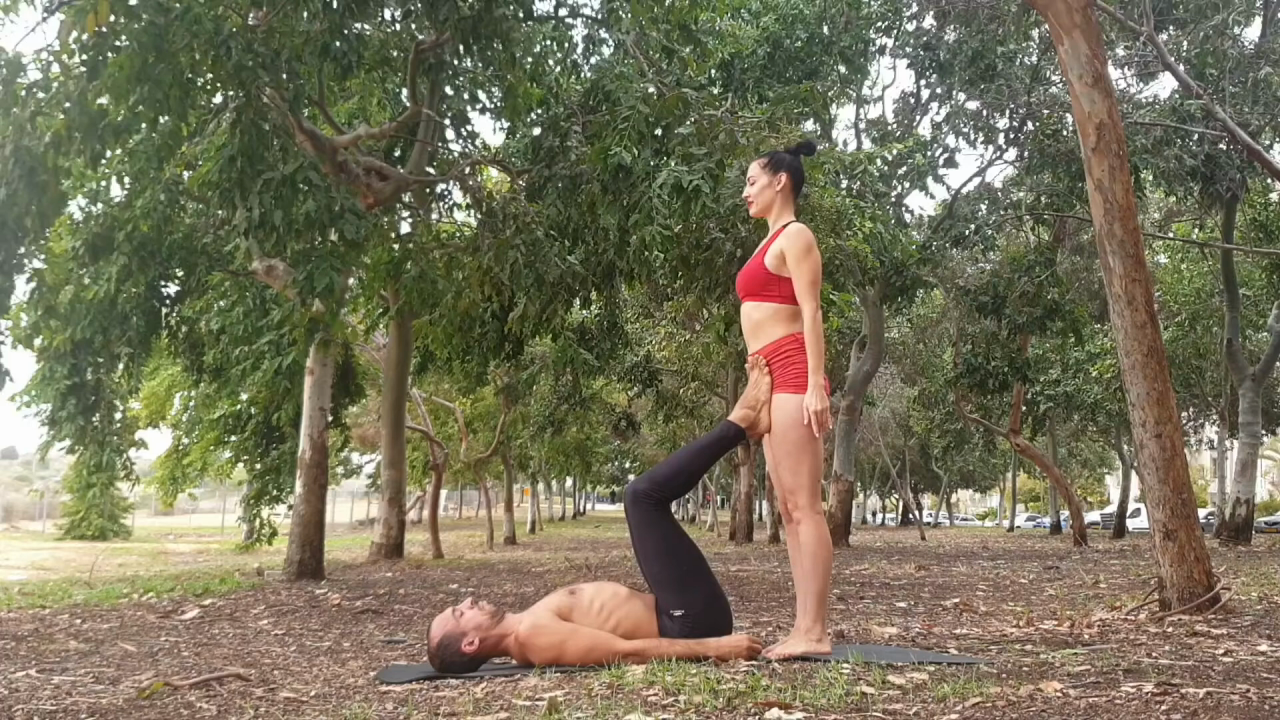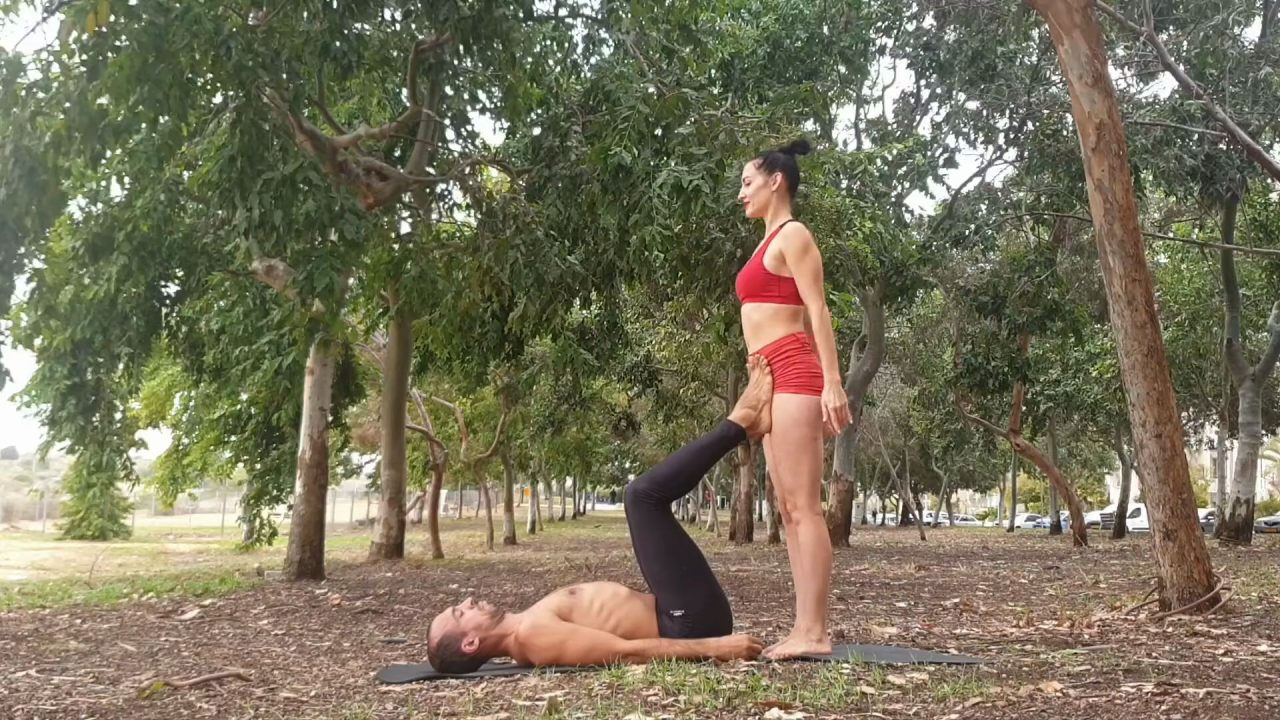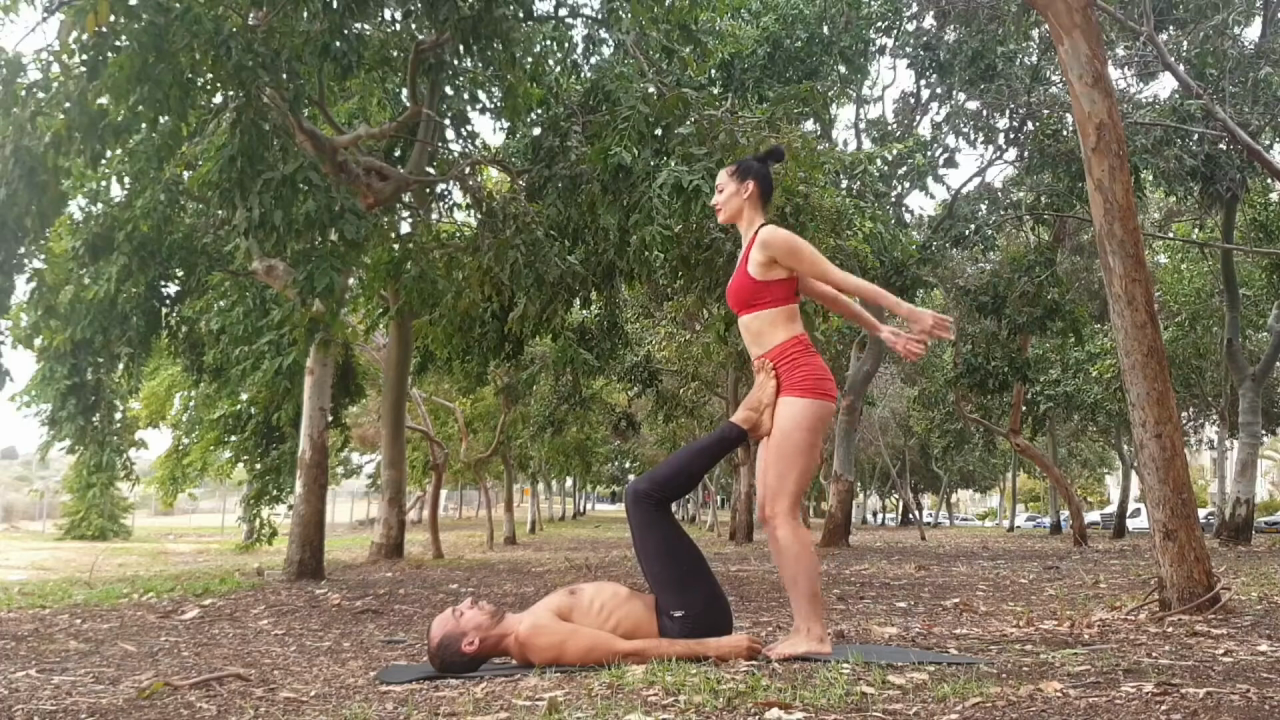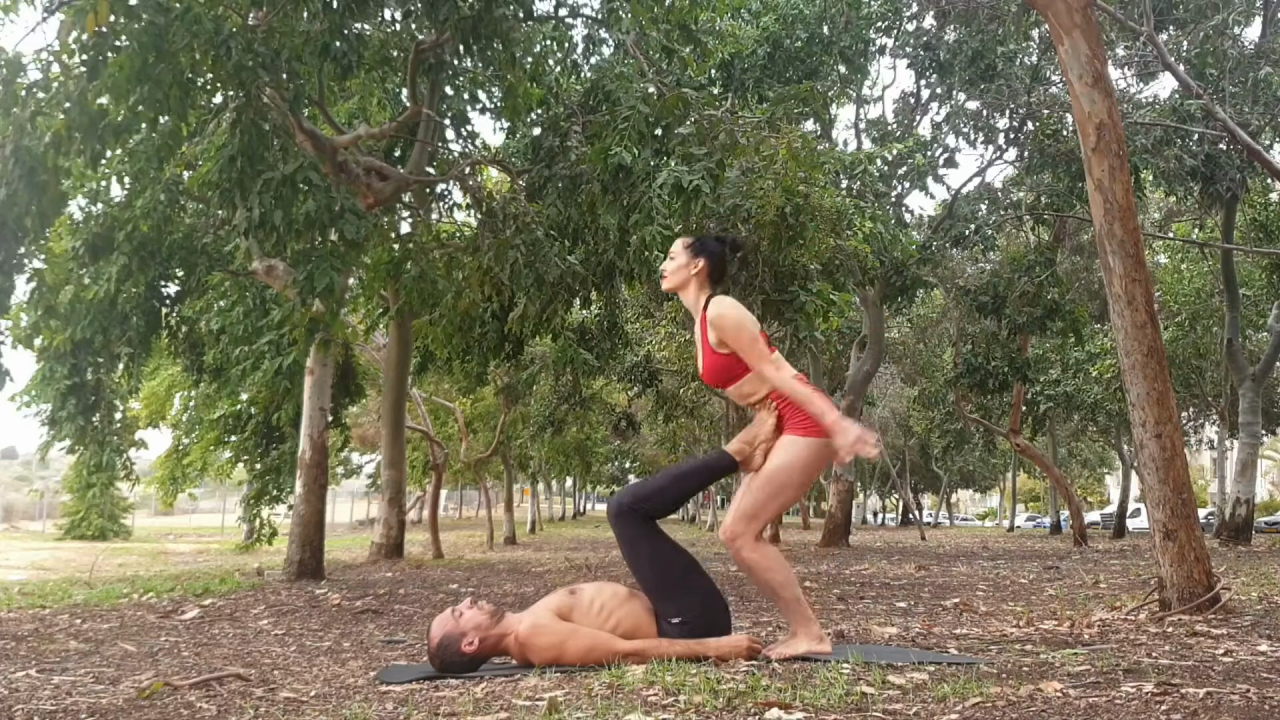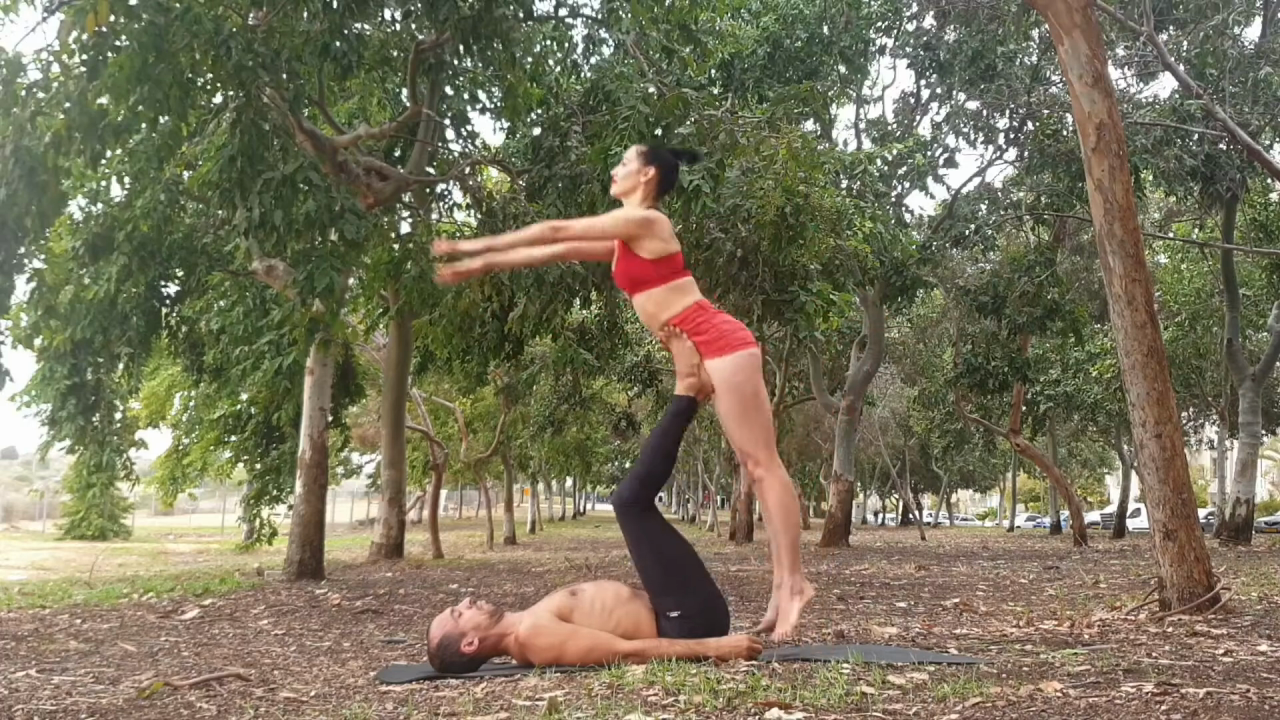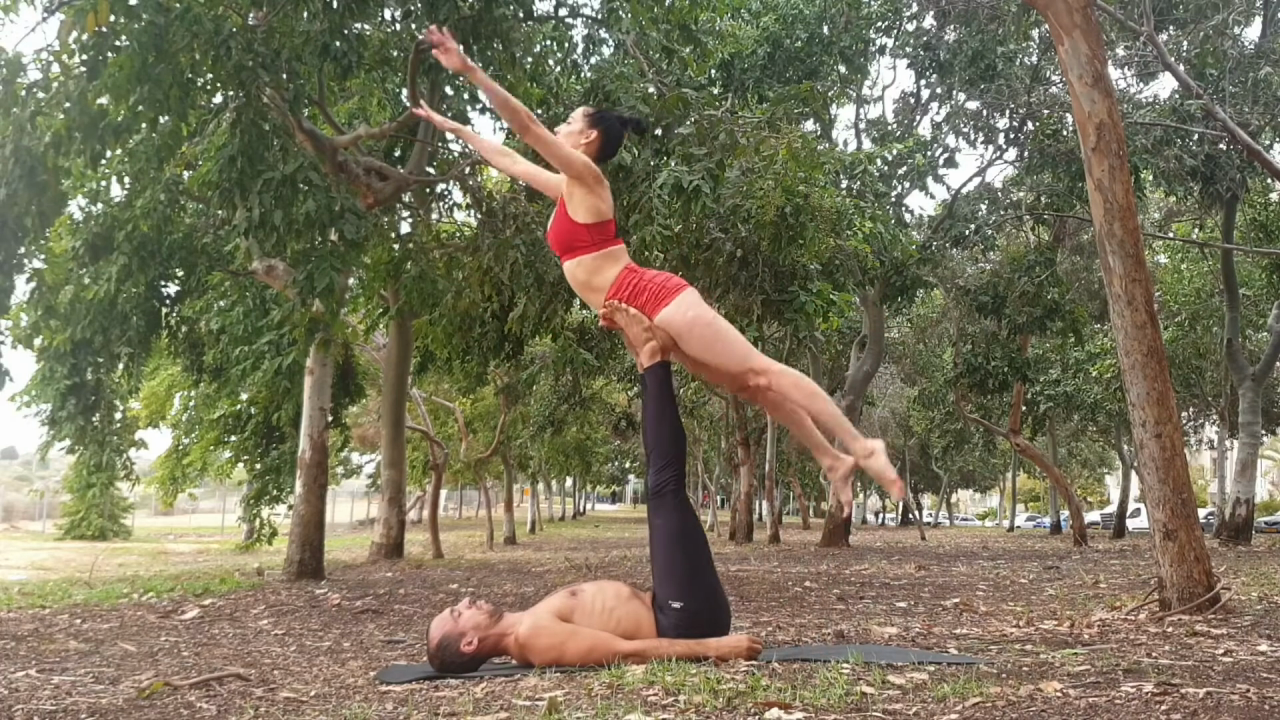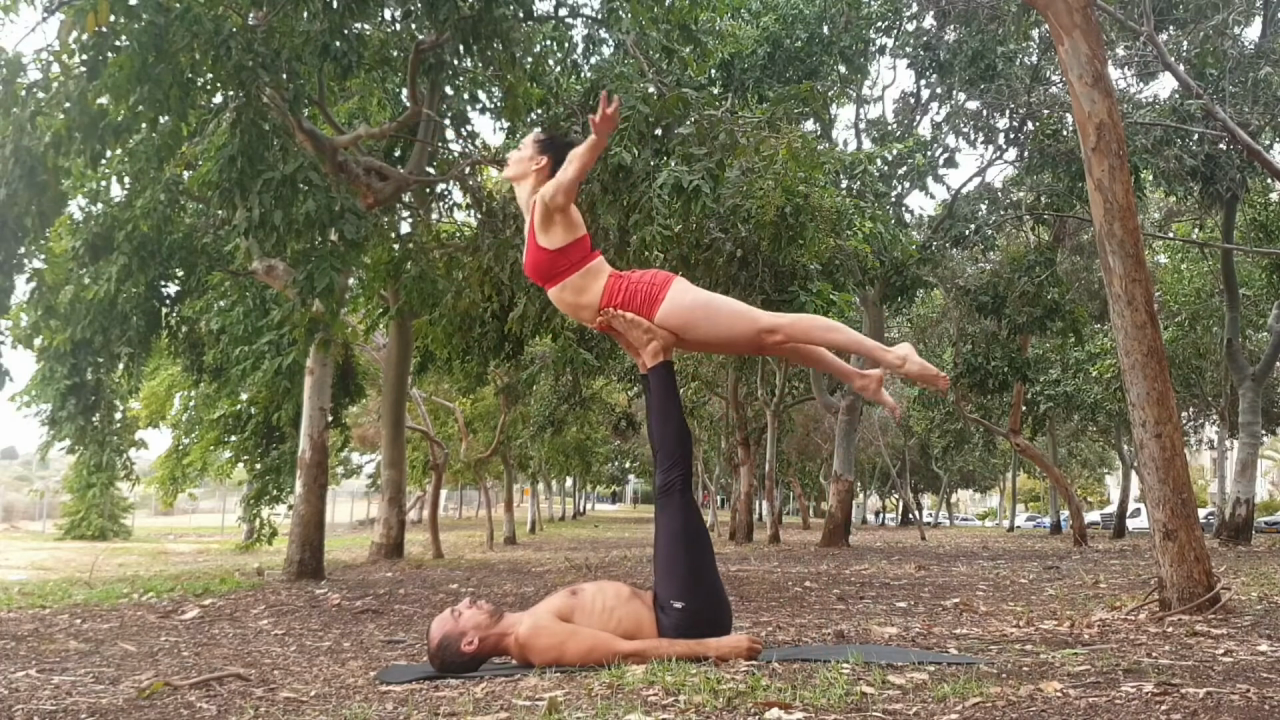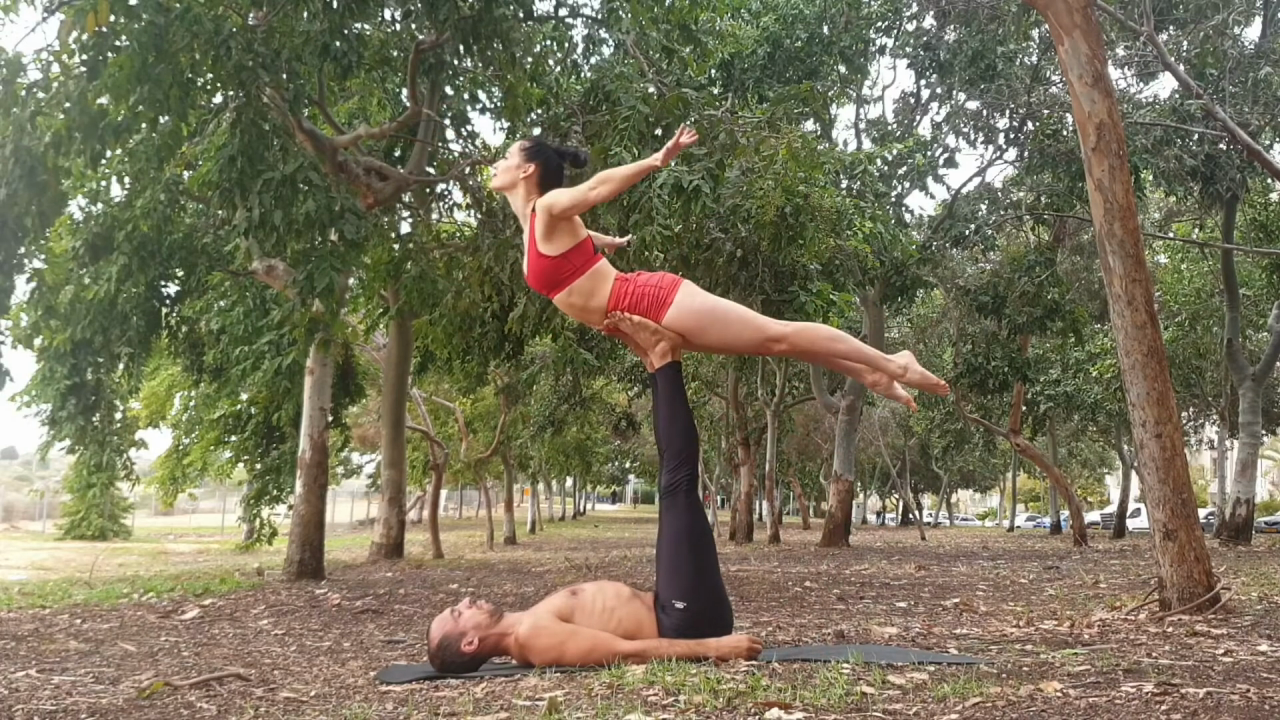
dt=0.3s
person 1, frame 1
left shoulder: (796, 235)
right shoulder: (774, 240)
left elbow: (811, 312)
left wrist: (816, 386)
left hip: (793, 377)
right hip: (776, 380)
left knee: (803, 507)
right knee: (790, 509)
left ankle: (812, 631)
right ankle: (806, 627)
person 1, frame 2
left shoulder: (793, 235)
right shoulder: (774, 241)
left elbow: (817, 311)
left wrist: (832, 383)
left hip: (793, 377)
right hip: (779, 381)
left knee: (803, 507)
right knee: (790, 509)
left ankle: (811, 632)
right ankle: (808, 628)
person 1, frame 3
left shoulder: (770, 239)
right shoulder: (752, 249)
left elbow: (841, 282)
right elbow: (828, 294)
left wrist: (904, 313)
right wrist: (884, 333)
left hip: (801, 384)
right hip: (786, 388)
left knee: (778, 511)
right knee: (775, 511)
left ankle: (811, 632)
right ankle: (806, 627)
person 1, frame 4
left shoulder: (723, 313)
right shoulder: (703, 321)
left elbow: (777, 373)
left wrist: (836, 422)
left hip: (806, 424)
right hip: (789, 427)
left knee: (738, 533)
right knee: (741, 532)
left ankle: (809, 633)
right ankle: (803, 629)
person 1, frame 5
left shoulder: (643, 222)
right shoulder: (625, 234)
left elbow: (553, 232)
right elbow: (556, 249)
left wrist: (477, 245)
right wrist: (484, 263)
left hip: (722, 343)
right hip: (713, 348)
left knee: (761, 465)
right knee: (756, 466)
left ankle: (792, 583)
right ankle: (787, 585)
person 1, frame 6
left shoulder: (584, 177)
right shoulder: (569, 190)
left elbow: (530, 125)
right elbow: (510, 157)
left wrist: (472, 71)
right wrist: (452, 126)
left hip: (656, 300)
right hip: (648, 314)
left knee: (757, 372)
right knee: (748, 382)
left ankle: (860, 446)
right ankle: (832, 459)
person 1, frame 7
left shoulder: (549, 200)
right shoulder: (536, 213)
left elbow: (574, 166)
left wrist: (598, 138)
left hip: (648, 300)
right hip: (643, 317)
left knee: (771, 330)
right knee: (761, 338)
left ankle: (889, 356)
right ankle: (859, 379)
person 1, frame 8
left shoulder: (550, 207)
right shoulder: (535, 224)
left elbow: (597, 187)
left wrist: (655, 161)
left hip: (655, 302)
right hip: (647, 316)
left knee: (776, 334)
right knee: (766, 341)
left ankle: (889, 363)
right ankle: (869, 374)
person 2, frame 1
left shoulder: (528, 626)
right shoulder: (531, 634)
right elbow: (627, 652)
right wrist: (714, 646)
left hip: (681, 622)
right hip: (690, 622)
left knee: (645, 498)
right knee: (643, 495)
left ankle: (741, 422)
right ankle: (739, 423)
person 2, frame 2
left shoulder: (528, 626)
right shoulder: (530, 635)
right elbow: (627, 652)
right wrist: (714, 647)
left hip: (679, 618)
right hip: (690, 622)
left knee: (646, 496)
right knee: (644, 494)
left ankle: (741, 424)
right ankle: (739, 423)
person 2, frame 3
left shoulder: (530, 626)
right shoulder: (531, 635)
right elbow: (625, 652)
right wrist: (713, 647)
left hip: (683, 621)
right hip: (691, 622)
left knee: (645, 496)
right knee: (644, 494)
left ankle: (745, 424)
right ankle: (741, 425)
person 2, frame 4
left shoulder: (528, 625)
right shoulder: (530, 634)
right elbow: (626, 651)
right wrist: (714, 646)
left hip: (681, 621)
right hip: (691, 624)
left knee: (627, 508)
right knee: (627, 507)
left ankle: (737, 453)
right ankle: (736, 454)
person 2, frame 5
left shoulder: (528, 627)
right shoulder: (531, 636)
right elbow: (628, 652)
right wrist: (714, 647)
left hip: (677, 623)
right hip: (690, 623)
left knee: (633, 499)
right knee: (630, 498)
left ankle: (689, 389)
right ankle: (686, 392)
person 2, frame 6
left shoulder: (530, 625)
right shoulder: (530, 635)
right elbow: (627, 652)
right wrist: (713, 646)
left hip: (676, 617)
right hip: (687, 622)
right knee: (665, 485)
left ankle: (649, 361)
right ankle: (651, 359)
person 2, frame 7
left shoulder: (530, 626)
right shoulder: (530, 636)
right elbow: (627, 653)
right wrist: (712, 646)
left hip: (677, 617)
right hip: (689, 622)
right knee: (672, 486)
left ankle: (650, 361)
right ankle: (654, 358)
person 2, frame 8
left shoulder: (531, 625)
right shoulder: (531, 636)
right elbow: (627, 652)
right wrist: (713, 647)
left hip: (675, 615)
right hip: (687, 622)
right knee: (678, 485)
left ankle: (658, 361)
right ankle: (663, 358)
